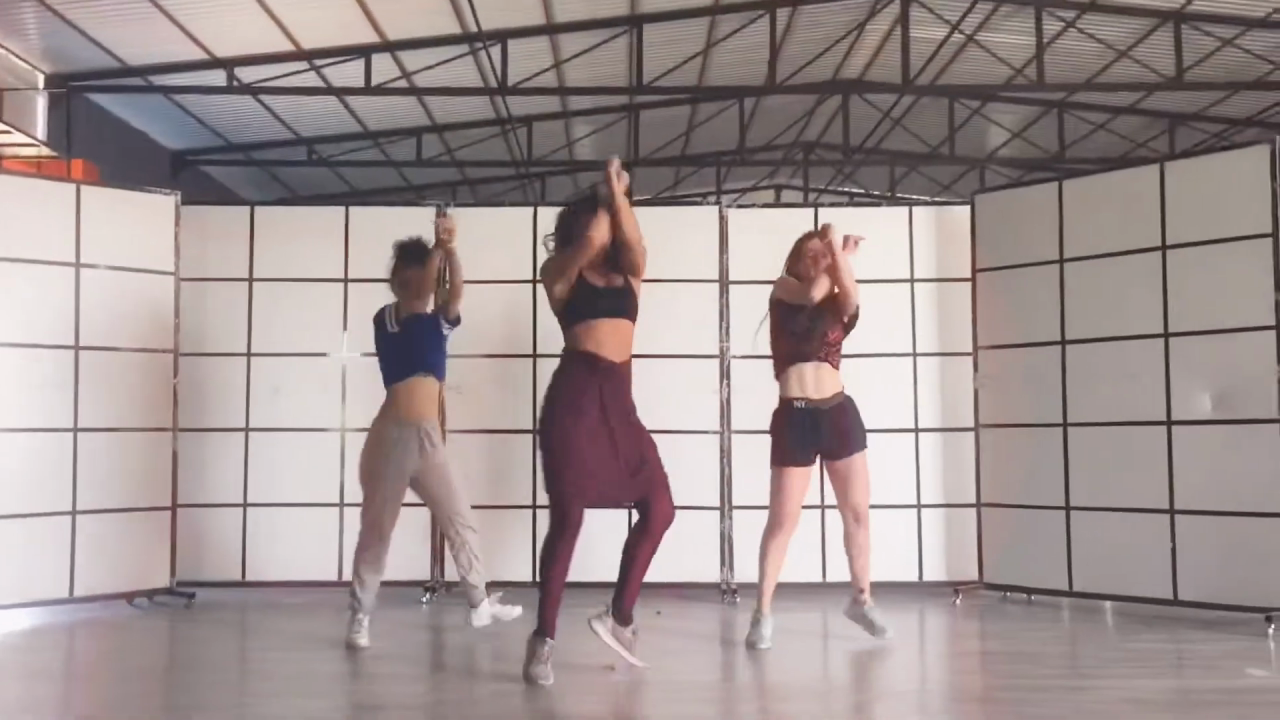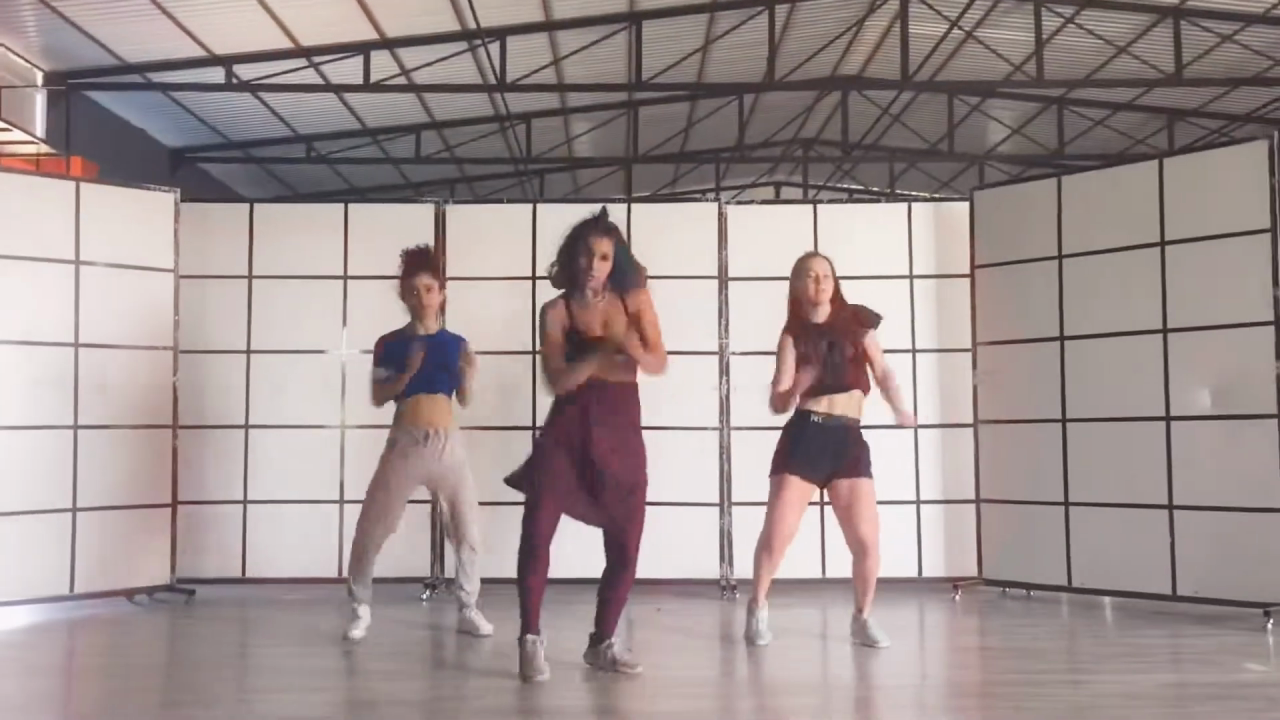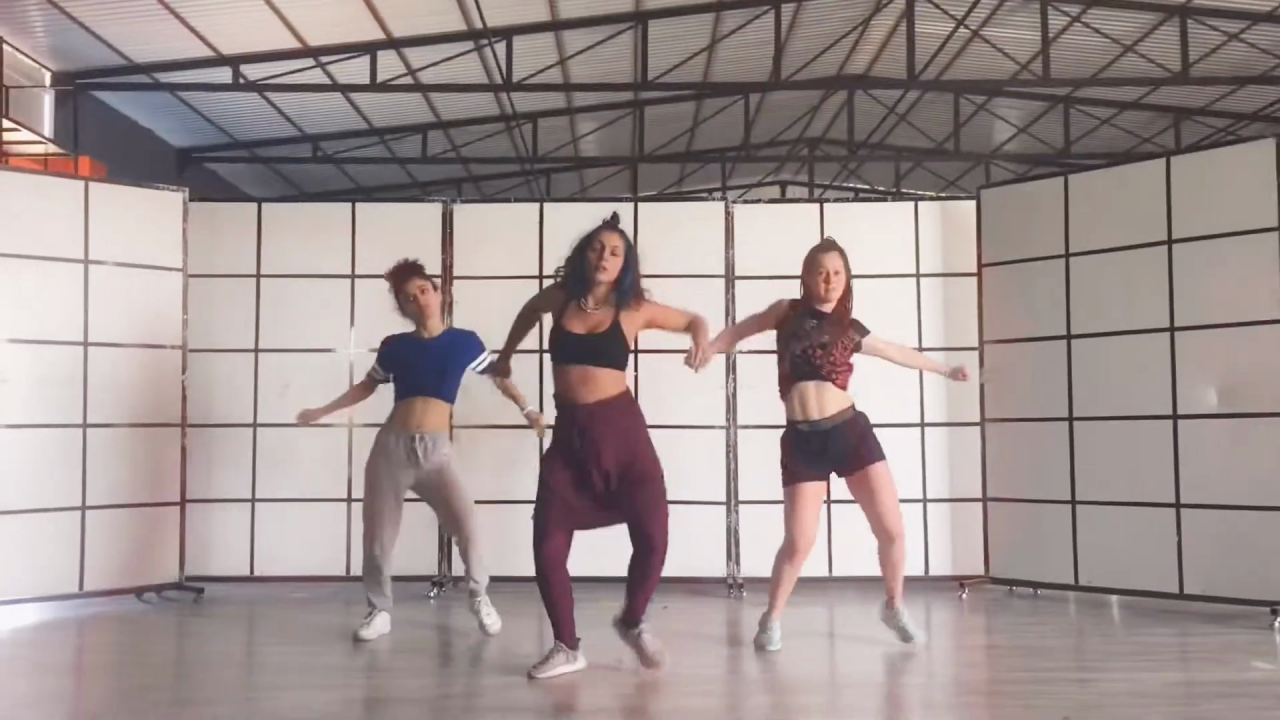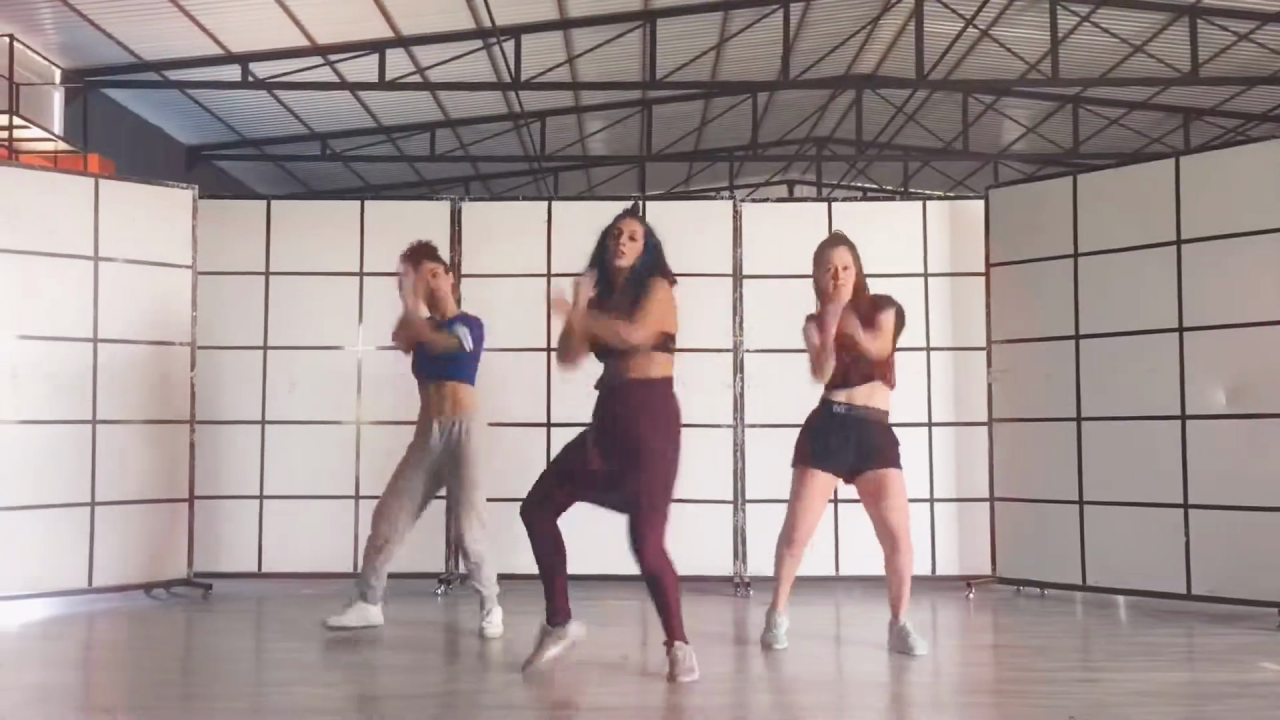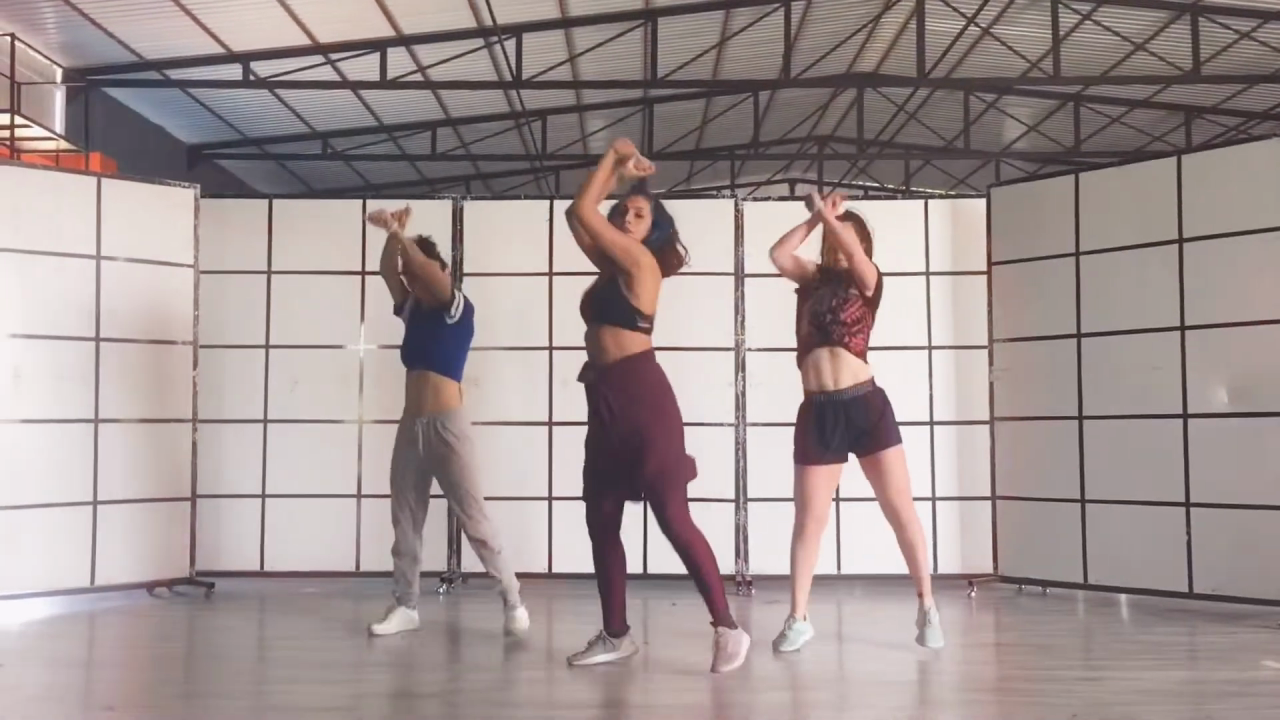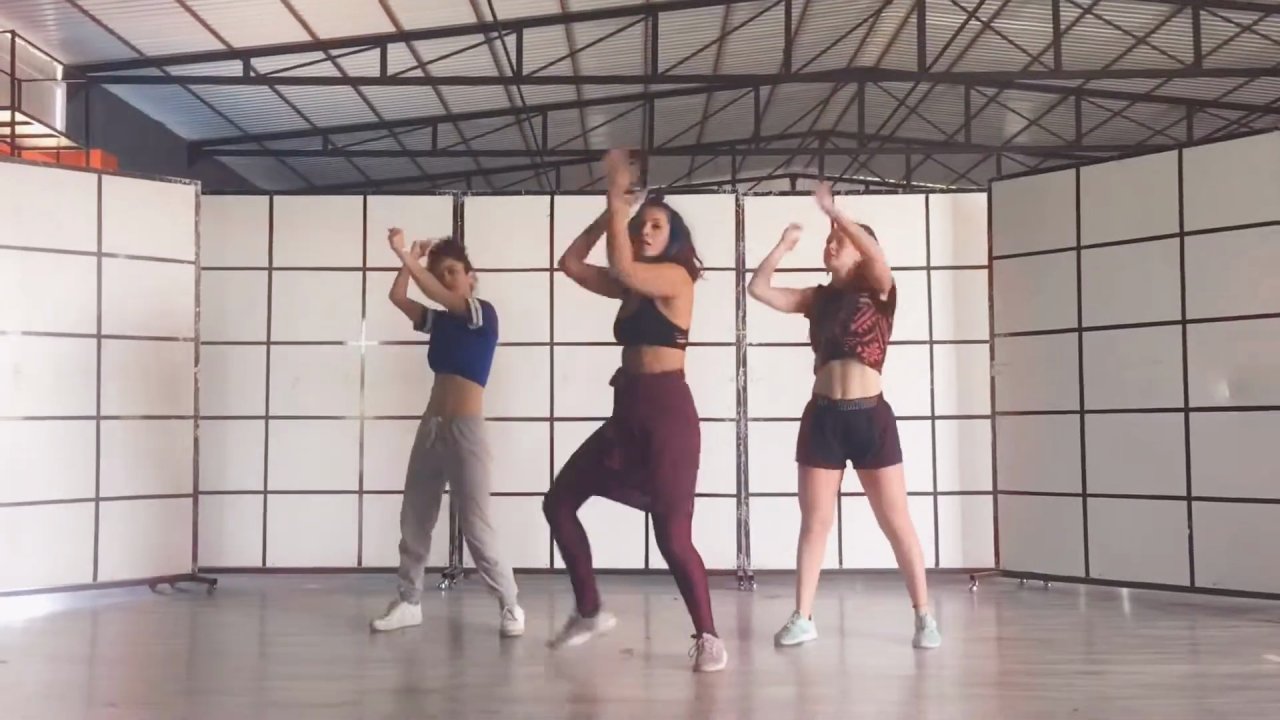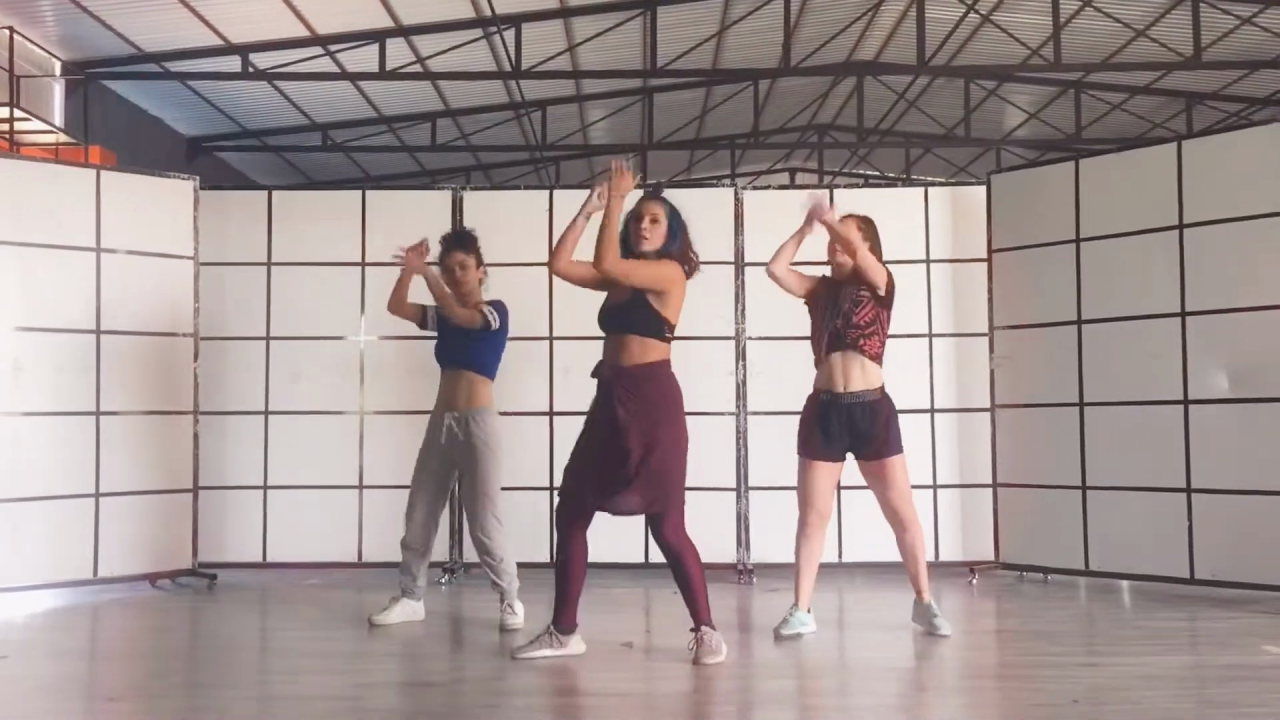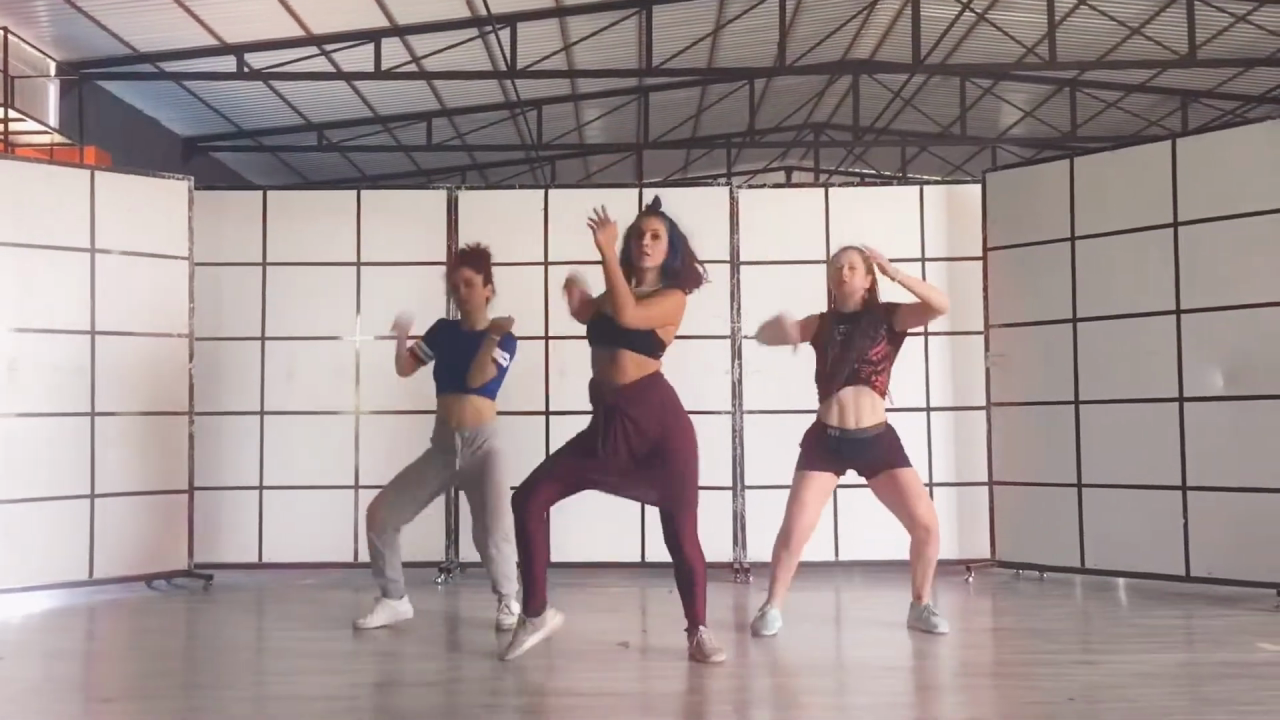
dt=0.3s
person 1, frame 1
left shoulder: (626, 267)
right shoulder: (559, 270)
left elbow: (635, 247)
right elbow: (589, 241)
left wrist: (618, 197)
right wrist: (606, 197)
left hip: (617, 399)
right hip: (576, 394)
left knee: (659, 511)
right knee: (568, 517)
left ankle: (618, 617)
right ankle: (543, 638)
person 1, frame 2
left shoulder: (633, 300)
right shoulder: (556, 310)
left elbow: (657, 359)
right elbow: (560, 379)
left wrist: (627, 344)
right wrist: (609, 351)
left hip: (620, 428)
right hip: (569, 427)
left knee: (625, 547)
right knee: (539, 525)
left ankle: (602, 644)
right ankle: (530, 638)
person 1, frame 3
left shoulder: (635, 310)
right shoulder: (557, 299)
left elbow: (694, 320)
right elbow: (527, 312)
left wrist: (700, 343)
right wrist: (505, 357)
left hip: (621, 432)
right hip: (569, 437)
left knee: (652, 539)
right knee: (548, 548)
left ankle: (633, 622)
right ankle: (567, 646)
person 1, frame 4
left shoulder: (658, 289)
right shoulder: (596, 300)
left elbow: (639, 336)
right elbow: (567, 359)
left wrist: (581, 318)
right wrist: (576, 317)
left hip: (651, 418)
right hip: (607, 421)
left knee: (646, 542)
right knee: (538, 511)
left ankle: (679, 643)
right ankle: (559, 624)
person 1, frame 5
left shoulder: (641, 262)
right shoulder: (612, 265)
left elbow: (583, 213)
right elbow: (579, 218)
left wrist: (614, 160)
right wrist: (617, 163)
left hip: (641, 396)
right hip: (606, 404)
left knee: (673, 519)
right knee: (602, 526)
left ankle: (727, 628)
right ankle: (615, 634)
person 1, frame 6
left shoulder: (677, 276)
right shoulder: (633, 287)
left elbow: (623, 267)
right elbow: (571, 265)
left wrist: (617, 197)
right wrist: (608, 208)
left hip: (667, 412)
right hip: (628, 414)
left knee: (672, 535)
right knee: (560, 502)
left ankle: (709, 637)
right ankle: (589, 611)
person 1, frame 7
left shoulder: (669, 273)
right shoulder: (621, 280)
left elbow: (604, 263)
right elbow: (559, 264)
left wrist: (616, 199)
right wrist: (590, 205)
left hip: (653, 403)
right hip: (609, 406)
left knee: (667, 526)
right knee: (570, 516)
left ankle: (706, 630)
right ankle: (564, 631)
person 1, frame 8
left shoulder: (672, 298)
right shoulder: (618, 290)
left elbow: (627, 316)
right elbow: (587, 315)
left wrist: (609, 253)
right wrist: (575, 294)
left hip: (657, 419)
right hip: (608, 422)
left knee: (681, 531)
right knee: (528, 501)
left ankle: (698, 631)
right ankle: (537, 613)
person 2, frame 1
left shoulder: (838, 306)
right shoulder: (785, 289)
left elbow: (850, 299)
right elbow: (814, 292)
left wrist: (840, 254)
right wrist: (837, 254)
left hip: (838, 413)
right hip: (794, 417)
left knee: (858, 513)
right knee: (781, 520)
left ankle: (861, 600)
right ankle: (763, 613)
person 2, frame 2
left shoulder: (856, 321)
right shoulder: (792, 335)
left elbow: (883, 370)
right elbow: (778, 403)
left wrist: (901, 409)
right wrist: (798, 387)
left hip: (848, 440)
right hip: (804, 437)
left knee: (866, 541)
right knee: (776, 535)
left ankle: (861, 617)
right ankle: (757, 611)
person 2, frame 3
left shoulder: (851, 329)
right shoulder: (787, 312)
left elbow: (896, 351)
right elbow: (739, 330)
left wrist: (944, 369)
right wrist: (706, 347)
left hip: (850, 432)
right hip: (802, 440)
left knee: (892, 528)
right knee: (799, 542)
left ankle: (894, 605)
right ankle: (771, 619)
person 2, frame 4
left shoulder: (885, 309)
right shoulder: (814, 322)
left elbow: (879, 349)
right elbow: (821, 374)
left wrist: (854, 328)
right wrist: (829, 327)
left hip: (875, 430)
right hip: (828, 427)
left knee: (897, 532)
right knee: (796, 530)
left ankle: (900, 623)
right ankle: (776, 614)
person 2, frame 5
left shoulder: (867, 281)
right shoulder: (811, 278)
left elbow: (856, 257)
right elbow: (778, 255)
left wrist: (830, 215)
right wrist: (815, 218)
left hip: (865, 404)
right hip: (819, 410)
left knee: (901, 511)
right knee: (809, 518)
left ankle: (927, 608)
right ankle: (798, 618)
person 2, frame 6
left shoulder: (879, 290)
right shoulder: (817, 297)
left elbow: (876, 252)
right elbow: (757, 287)
left wrist: (837, 213)
right wrist: (785, 243)
left hip: (870, 416)
right hip: (822, 417)
left knee: (896, 523)
right knee: (815, 522)
left ankle: (923, 614)
right ankle: (802, 616)
person 2, frame 7
left shoulder: (879, 282)
right shoulder: (820, 289)
left elbow: (856, 253)
right elbow: (774, 268)
left wrist: (827, 218)
right wrist: (808, 226)
left hip: (871, 408)
right hip: (824, 409)
left knee: (902, 513)
right knee: (813, 514)
left ankle: (924, 602)
right ankle: (801, 610)
person 2, frame 8
left shoulder: (889, 318)
right shoulder: (821, 323)
left elbow: (941, 306)
right elbow: (765, 336)
left wrist: (895, 274)
right wrist: (783, 327)
left hip: (877, 439)
right hip: (826, 439)
left knee: (926, 524)
right knee: (794, 531)
left ankle: (920, 606)
right ankle: (772, 608)
person 3, frame 1
left shoulder: (439, 323)
right shoulder: (386, 320)
left elbow: (452, 295)
right elbow: (416, 298)
left wrist: (449, 250)
right wrist: (437, 249)
left hip: (428, 436)
right hip: (391, 435)
left knee: (460, 521)
right knee: (376, 529)
left ankle: (480, 603)
right ankle: (360, 615)
person 3, frame 2
left shoulder: (456, 344)
right shoulder: (390, 344)
left elbow: (465, 394)
right elbow: (381, 396)
left wrist: (467, 371)
right wrist: (409, 370)
left hip: (448, 445)
right hip: (405, 446)
left knee: (467, 532)
right knee: (371, 529)
left ankle: (468, 609)
right ankle: (360, 605)
person 3, frame 3
left shoulder: (465, 342)
right shoulder: (394, 347)
left elbow: (498, 377)
right elbow: (367, 385)
left wrist: (526, 408)
right wrist: (324, 410)
left hip: (434, 451)
right hip: (392, 446)
left knee: (466, 523)
right knee: (378, 537)
left ankle: (480, 599)
right ankle: (380, 611)
person 3, frame 4
left shoulder: (470, 325)
right shoulder: (416, 323)
left elbow: (439, 343)
right elbow: (402, 340)
left wrist: (414, 312)
right wrist: (413, 306)
left hip: (461, 432)
right hip: (426, 434)
left knee: (468, 527)
right knee: (388, 518)
left ankle: (490, 607)
right ankle: (367, 603)
person 3, frame 5
left shoulder: (459, 310)
right shoulder: (412, 312)
left elbow: (433, 276)
right elbow: (388, 271)
left wrist: (399, 234)
right wrist: (394, 234)
left hip: (447, 426)
right hip: (411, 427)
left knee: (474, 520)
right knee: (405, 522)
left ankle: (513, 603)
right ankle: (405, 607)
person 3, frame 6
left shoulder: (484, 314)
right shoulder: (440, 321)
left elbow: (442, 295)
right elbow: (398, 298)
left wrist: (407, 257)
right wrist: (411, 259)
left hip: (465, 430)
right hip: (430, 428)
left knee: (476, 524)
right knee: (414, 520)
left ankle: (510, 606)
right ankle: (409, 602)
person 3, frame 7
left shoulder: (495, 311)
right shoulder: (444, 316)
left elbow: (457, 312)
right elbow: (396, 306)
left wrist: (423, 270)
right wrist: (412, 266)
left hip: (476, 424)
right hip: (440, 423)
left knee: (484, 519)
right knee: (419, 514)
left ankle: (510, 599)
right ankle: (411, 598)
person 3, frame 8
left shoulder: (504, 339)
right shoulder: (441, 332)
left elbow: (476, 379)
right elbow: (405, 369)
left wrist: (493, 335)
right wrist: (402, 339)
left hip: (481, 447)
right hip: (441, 446)
left knee: (495, 531)
right knee: (381, 513)
left ankle: (507, 602)
right ankle: (393, 599)
